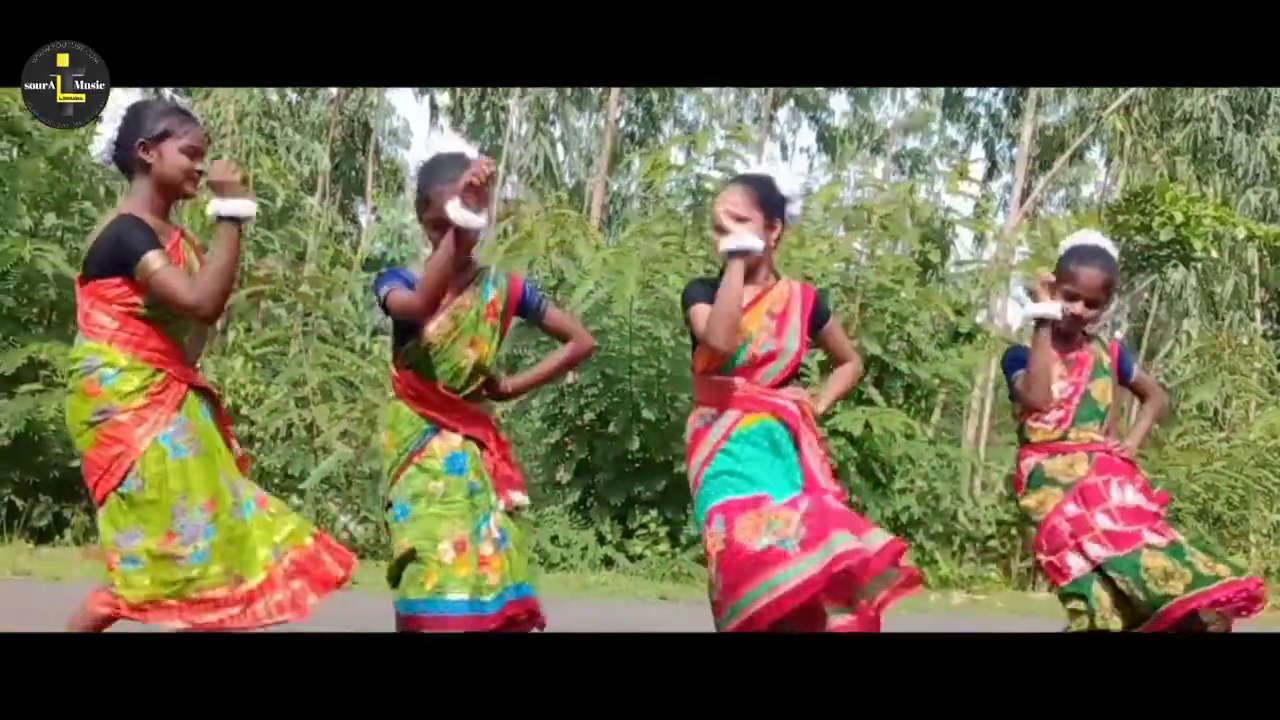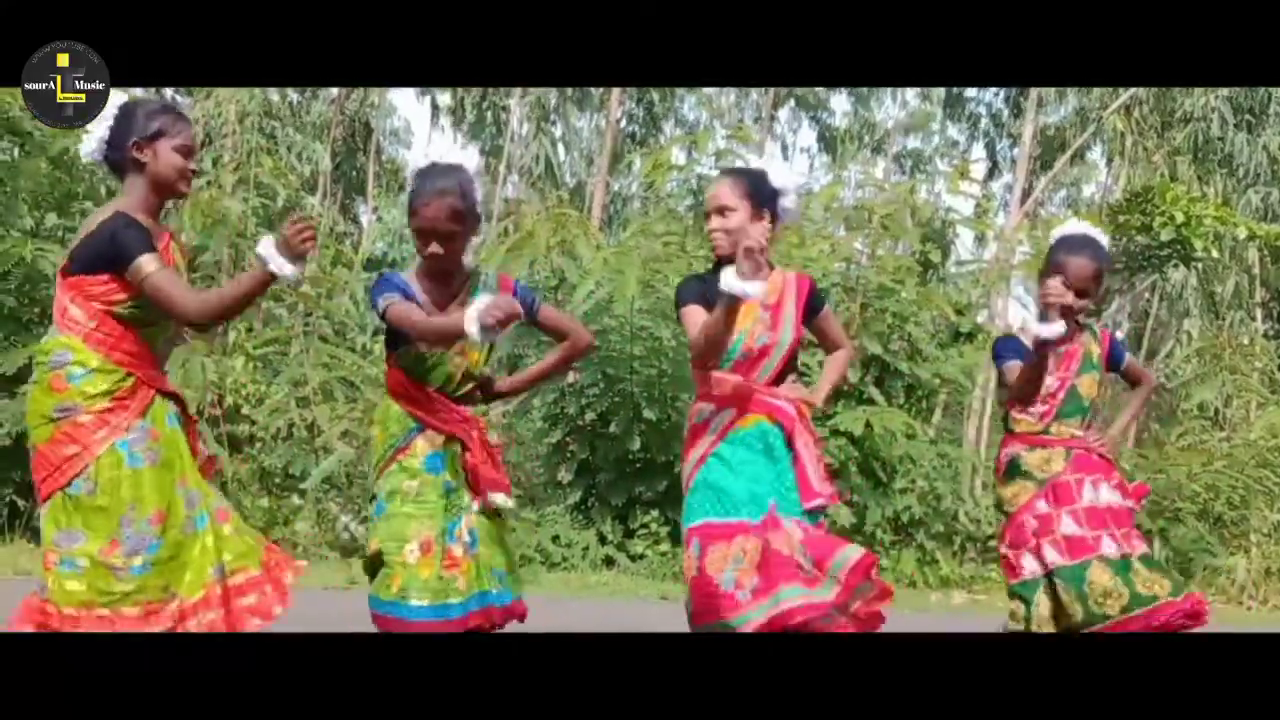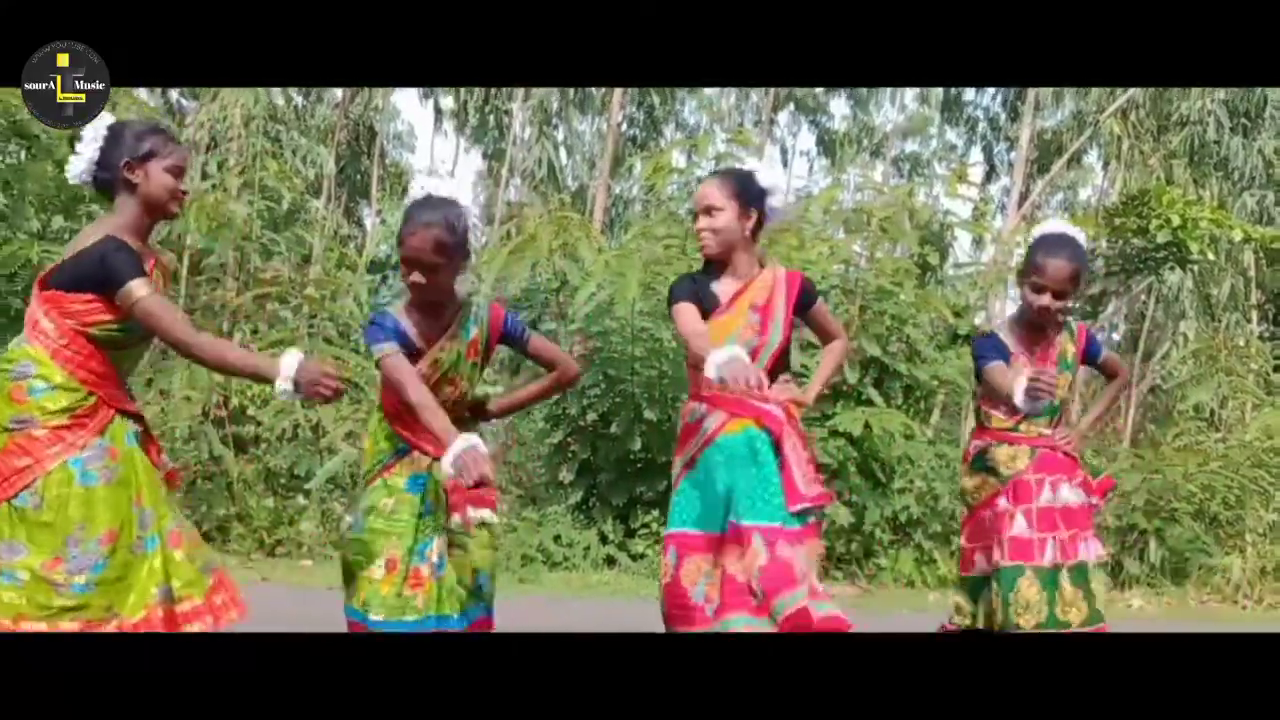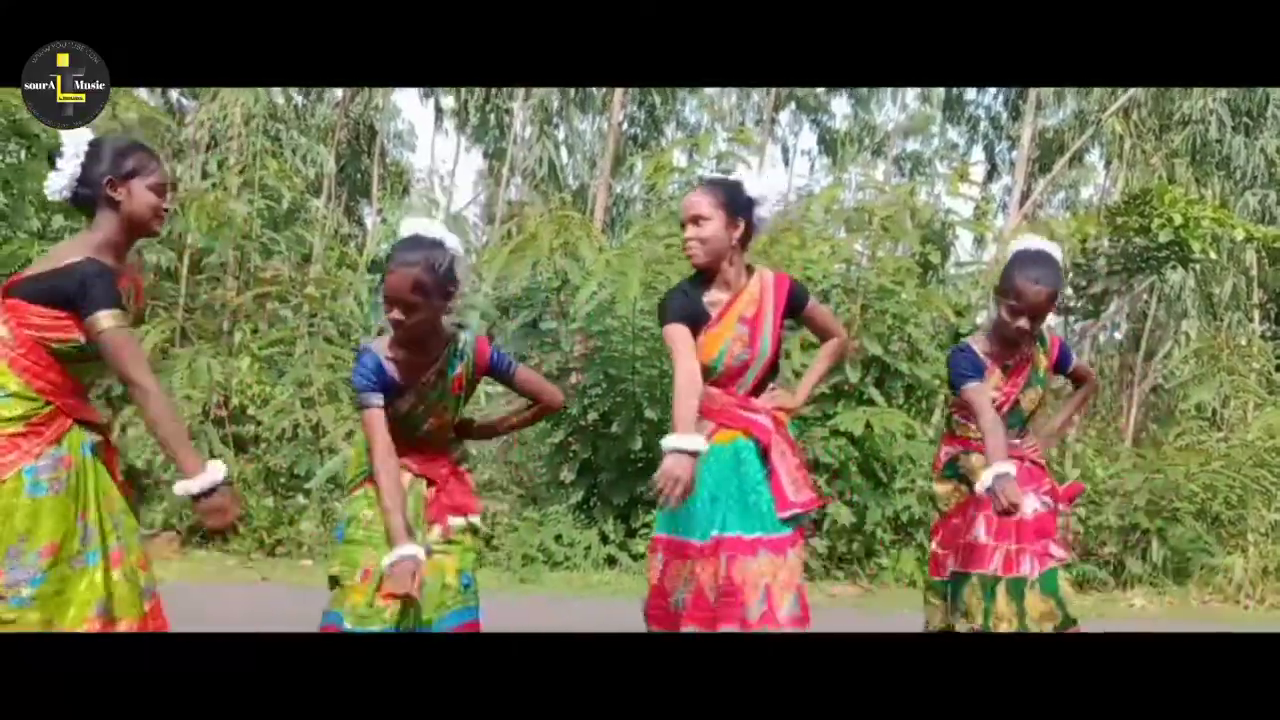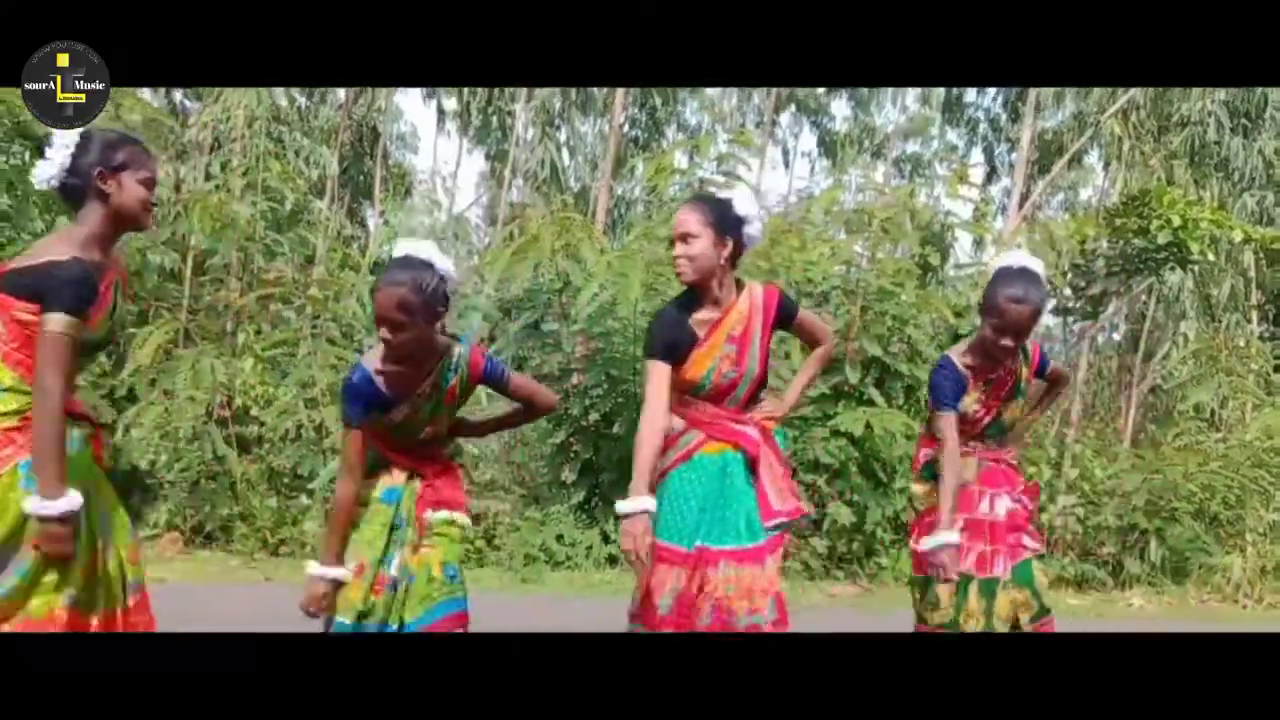
dt=0.1s
person 1, frame 1
left shoulder: (169, 233)
right shoulder: (124, 231)
left elbow: (194, 321)
right elbow: (201, 304)
left wrist: (187, 371)
right wrist: (229, 215)
left hip: (168, 400)
right hip: (125, 404)
left knee: (201, 534)
right knee: (164, 541)
right ankle: (88, 624)
person 1, frame 2
left shoulder: (148, 234)
right shoulder: (121, 231)
right elbow: (195, 311)
right wrist: (274, 261)
left hip: (133, 402)
right hip: (88, 403)
left knee: (174, 533)
right knee: (104, 549)
person 1, frame 3
left shoulder: (135, 251)
right shoulder: (111, 255)
right elbow: (188, 340)
right wrist: (287, 370)
left hip: (101, 420)
right hip: (53, 417)
left knee: (141, 541)
right knee: (51, 566)
person 1, frame 4
left shoulder: (115, 272)
right shoulder: (88, 276)
right elbow: (140, 382)
right wrist: (200, 477)
left hip: (56, 429)
left knee: (96, 553)
person 1, frame 5
left shoulder: (103, 265)
right shoulder: (70, 272)
right elbow: (48, 386)
right wrist: (54, 500)
left hip: (49, 422)
left knee: (91, 539)
person 2, frame 1
left shoulder: (803, 298)
right shoulder: (701, 294)
left elbow: (848, 362)
right elbow: (719, 341)
left wrist: (818, 402)
right wrist: (737, 253)
left hip: (783, 443)
right hip: (725, 442)
right knee: (744, 535)
person 2, frame 2
left shoulder: (798, 289)
right shoulder: (697, 289)
left elbow: (843, 348)
right elbow: (705, 348)
left wrist: (814, 396)
right wrist: (736, 286)
left hip: (781, 444)
right hip: (722, 442)
left knee: (791, 558)
right knee: (725, 573)
person 2, frame 3
left shoulder: (790, 286)
right shoulder: (689, 289)
left elbow: (838, 341)
right elbow: (697, 348)
left wrist: (809, 392)
right wrist: (725, 362)
left hip: (772, 447)
right hip: (714, 443)
left knee: (781, 569)
right knee: (700, 576)
person 2, frame 4
left shoulder: (779, 290)
right shoulder: (680, 302)
left elbow: (838, 337)
right elbow: (685, 375)
left wrist: (798, 395)
right wrist: (680, 448)
left hip: (760, 454)
right hip: (702, 454)
left knee: (767, 583)
right knee: (686, 575)
person 2, frame 5
left shoulder: (767, 304)
right shoulder: (670, 324)
left elbow: (825, 342)
right elbow: (655, 413)
left wrist: (786, 400)
right wrist: (637, 505)
left hip: (750, 461)
right hip: (692, 463)
left knee: (750, 594)
right knee: (673, 593)
person 3, frame 1
left shoulder: (502, 284)
right shoulder: (398, 281)
left elbow: (580, 342)
right elbow: (418, 307)
left wrist: (513, 386)
right wrist: (458, 219)
left hip: (479, 446)
right hip: (422, 446)
left knee: (493, 577)
right knee: (433, 576)
person 3, frame 2
left shoulder: (498, 290)
right shoulder: (393, 288)
left elbow: (580, 338)
right elbow: (422, 327)
left wrist: (509, 385)
right wrist: (475, 320)
left hip: (467, 448)
right hip: (410, 444)
left knee: (477, 570)
right knee: (411, 570)
person 3, frame 3
left shoulder: (488, 320)
right shoulder: (385, 325)
left elbow: (566, 368)
right elbow: (413, 394)
left wrist: (496, 408)
right wrist: (460, 446)
left hip: (457, 469)
right hip: (398, 466)
left knee: (463, 589)
right knee: (387, 584)
person 3, frame 4
left shoulder: (473, 351)
right shoulder: (372, 363)
left elbow: (553, 400)
right elbow: (384, 456)
left wrist: (481, 430)
right wrist: (402, 550)
left hip: (442, 483)
right hip: (382, 484)
left knee: (448, 596)
right knee: (365, 596)
person 3, frame 5
left shoulder: (467, 362)
right shoulder: (365, 379)
left elbow: (546, 402)
right elbow: (348, 482)
left wrist: (473, 429)
right wrist: (326, 568)
left hip: (436, 480)
right hip: (378, 480)
left knee: (440, 601)
right knee: (361, 589)
person 4, frame 1
left shoulder: (1107, 352)
right shoulder: (1020, 358)
left elbow: (1155, 396)
right elbow: (1036, 400)
left wrist: (1131, 443)
right wrist: (1044, 320)
left hip: (1111, 479)
right hip: (1058, 486)
person 4, frame 2
left shoulder: (1100, 342)
right shoulder: (1013, 345)
left elbow: (1146, 381)
right elbow: (1024, 395)
left wrist: (1115, 434)
right wrist: (1047, 330)
left hip: (1089, 474)
right hip: (1035, 479)
person 4, frame 3
left shoulder: (1076, 337)
right shoulder: (993, 342)
left elbow: (1121, 376)
right elbow: (1007, 392)
left wrist: (1083, 429)
right wrist: (1024, 393)
left hip: (1060, 468)
right hip: (1001, 468)
left knee: (1067, 585)
right knee: (1008, 577)
person 4, frame 4
left shoulder: (1049, 347)
right shoulder: (967, 357)
left elbow: (1089, 381)
right elbow: (985, 417)
left wrist: (1049, 434)
right wrist: (997, 475)
left hip: (1026, 475)
right hip: (973, 476)
left knee: (1038, 594)
right knee: (976, 585)
person 4, frame 5
left shoulder: (1030, 357)
right shoulder: (950, 370)
left elbow: (1060, 381)
right elbow: (948, 452)
left wrist: (1019, 429)
right wrist: (944, 534)
left hip: (1001, 478)
right hip: (954, 480)
left knee: (1015, 590)
right knee: (948, 598)
